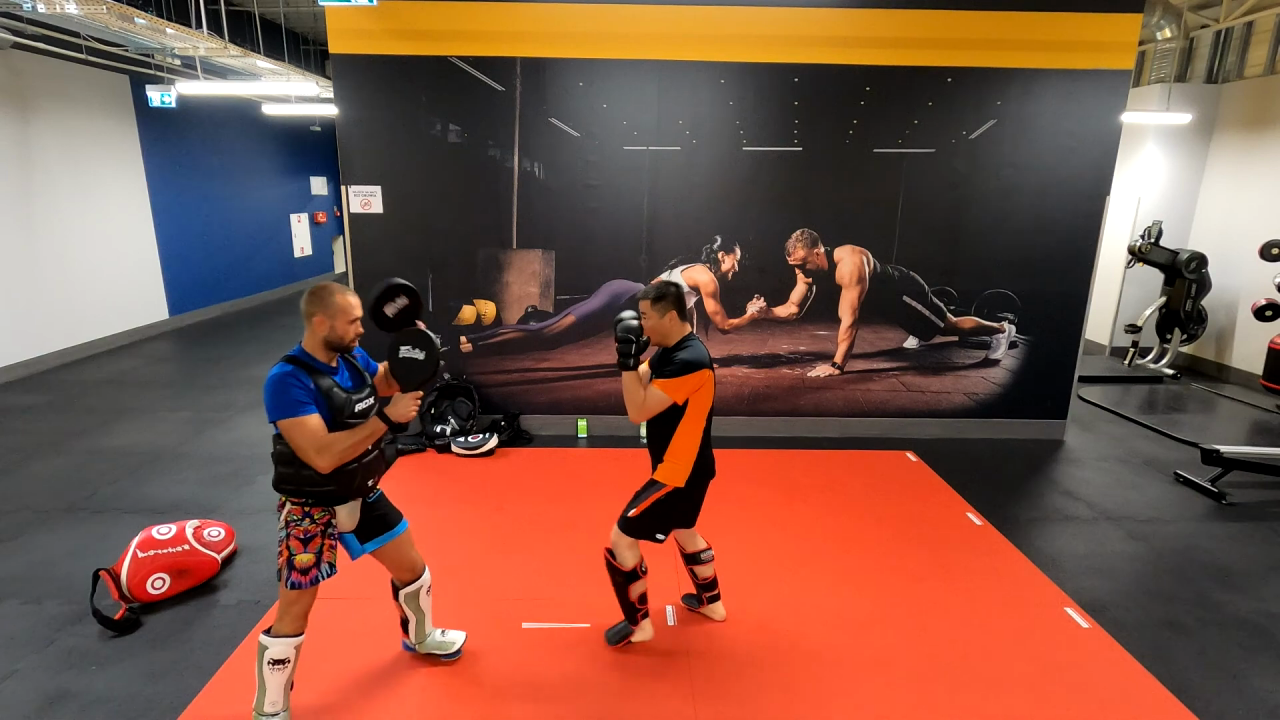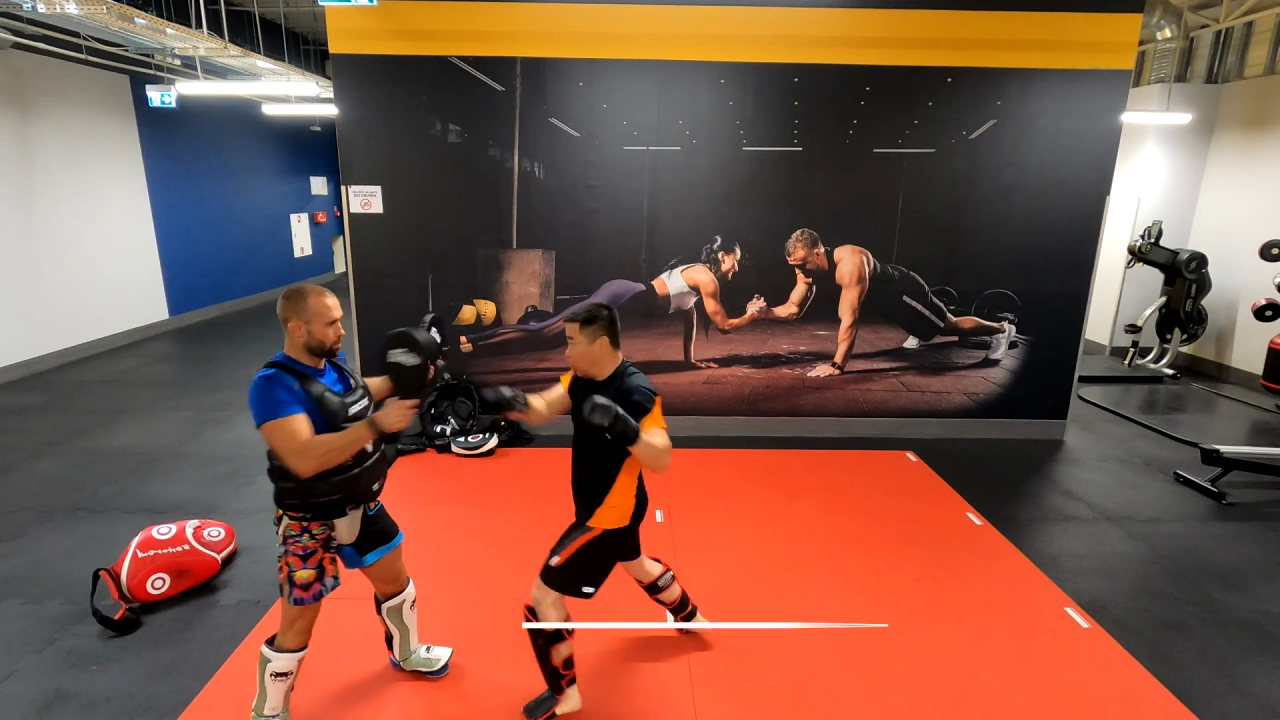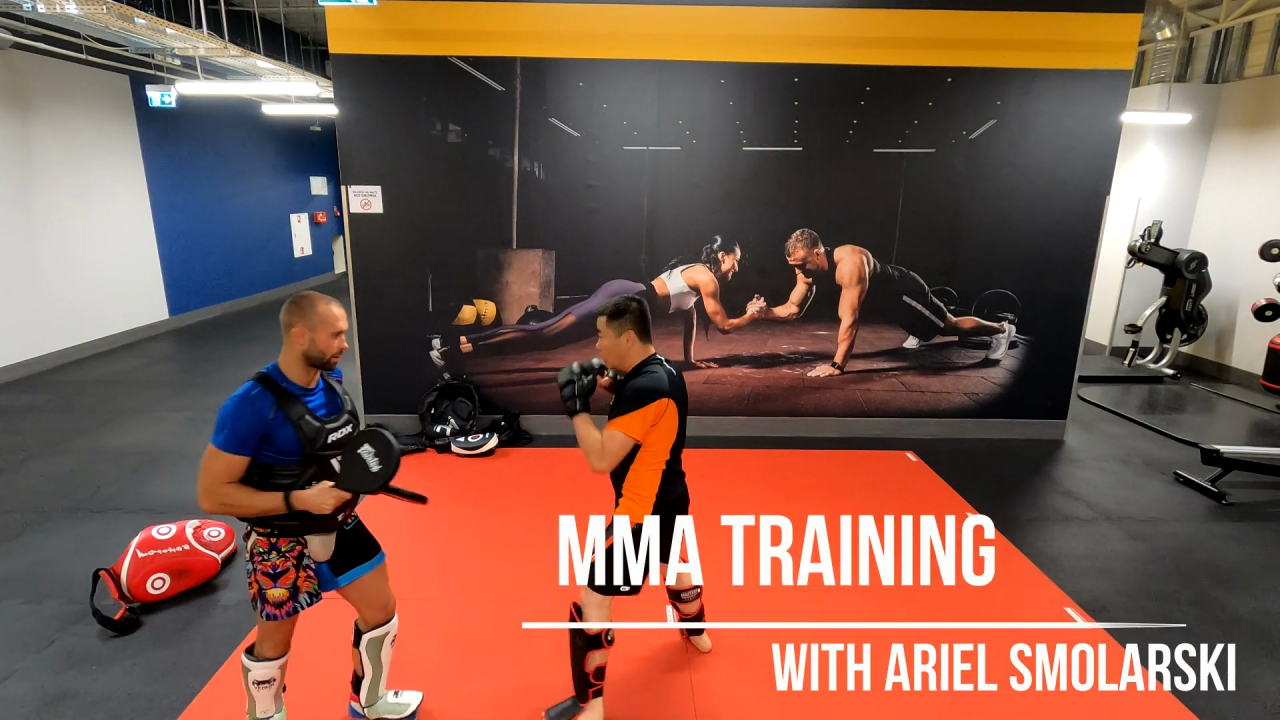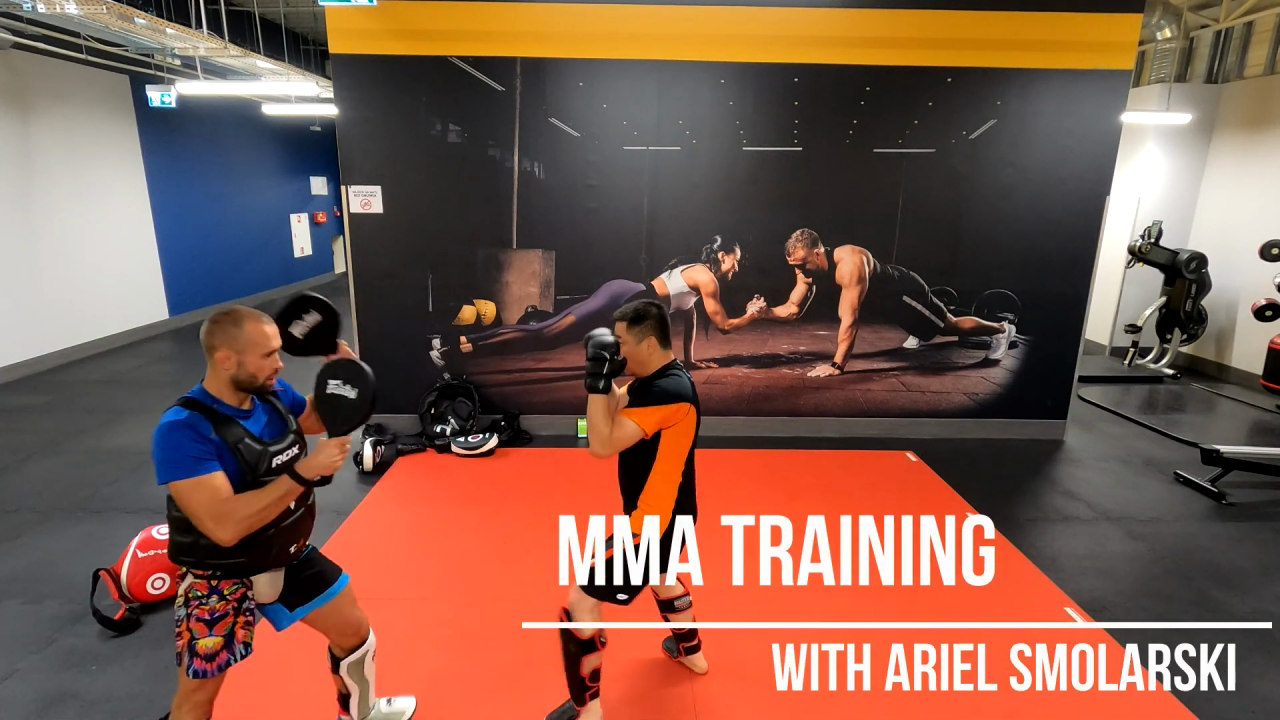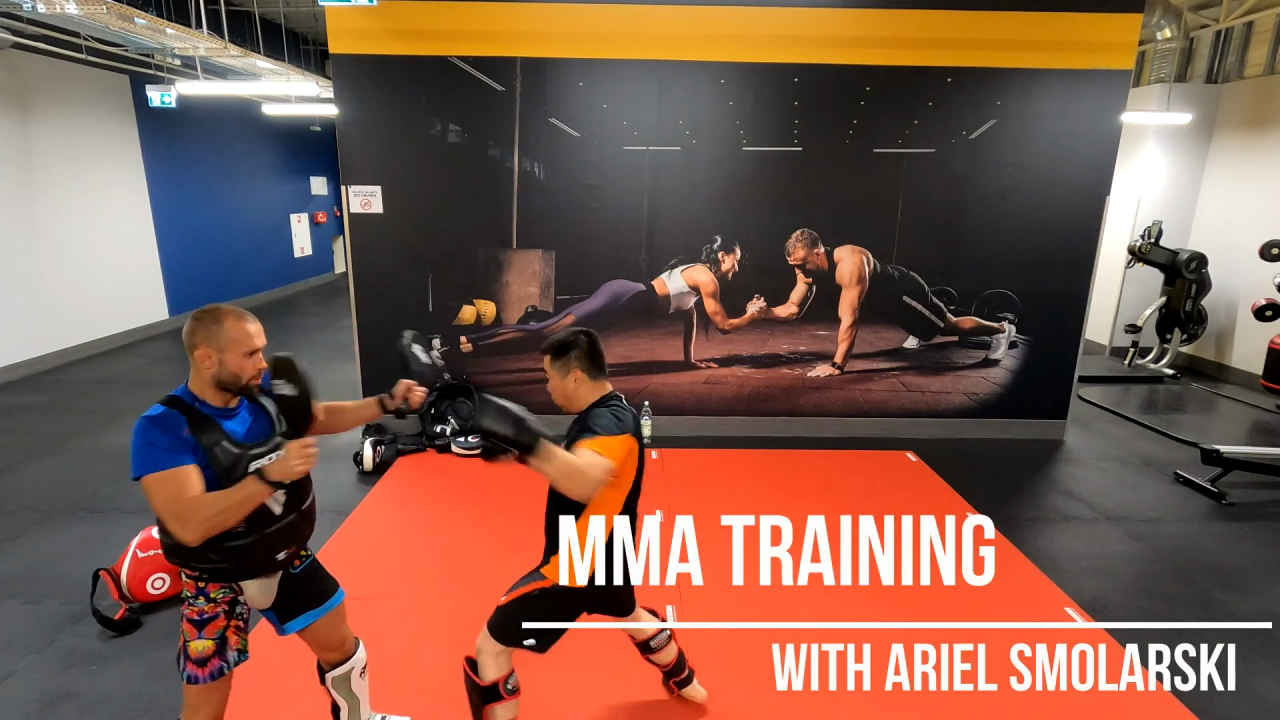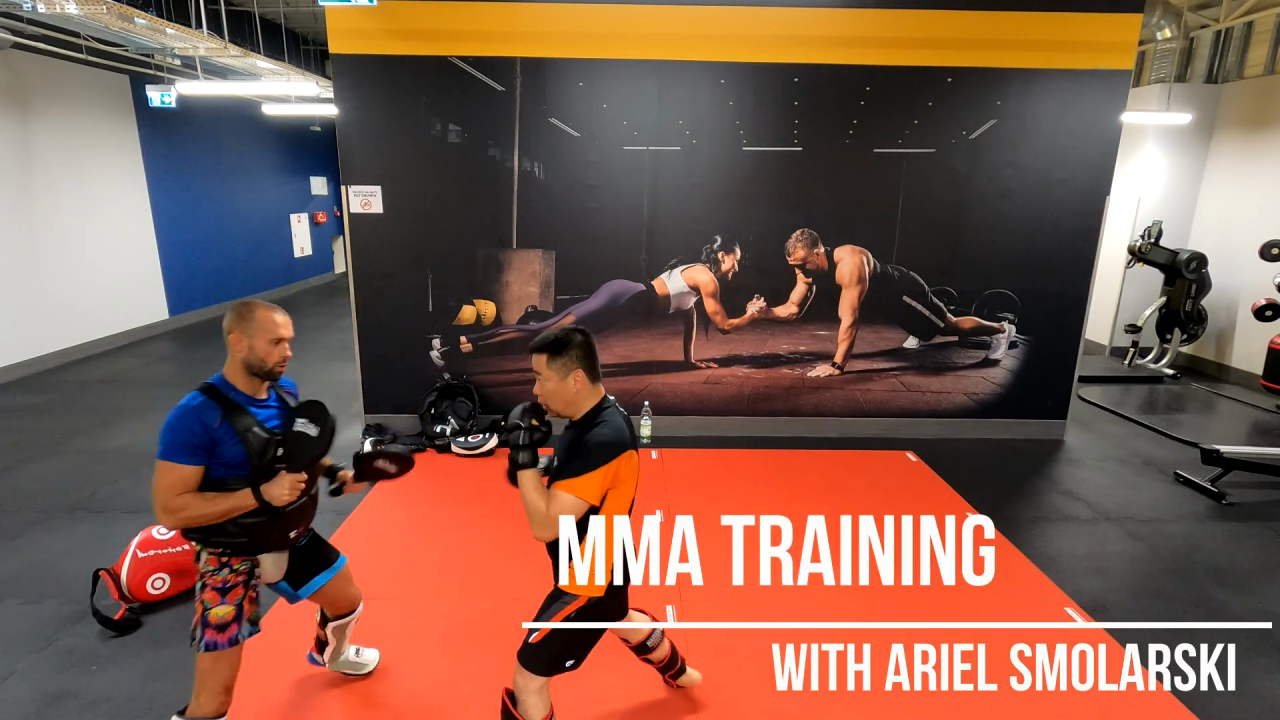
dt=0.7s
person 1, frame 1
left shoulder: (352, 357)
right shoulder: (287, 381)
left elbow: (390, 383)
right elbow: (324, 457)
right wrist: (389, 416)
left hip: (362, 495)
right hip: (312, 511)
left knee: (410, 566)
right knee: (293, 615)
left ankle: (423, 635)
person 1, frame 2
left shoulder: (331, 362)
right shoulder: (273, 386)
left elbow: (358, 400)
right elbow: (305, 459)
left wrist: (397, 383)
right wrist: (377, 424)
left hip: (359, 508)
right hip: (309, 524)
left knee: (395, 582)
right knee: (296, 630)
left ankle: (406, 652)
person 1, frame 3
left shoulder: (330, 379)
right shoulder: (251, 405)
right elbow: (212, 495)
right wrist: (296, 500)
left hip: (338, 524)
right hip: (281, 540)
left knee: (381, 611)
right knee: (274, 641)
person 1, frame 4
left shoulder: (271, 393)
right shoulder: (181, 430)
left elbow: (316, 419)
right elbow: (226, 526)
right wrist: (304, 472)
left hip: (289, 557)
right hip: (221, 579)
left knee: (354, 630)
person 1, frame 5
left shoulder: (263, 390)
right shoulder: (160, 428)
left elbow: (320, 417)
right elbow: (189, 527)
left wrist: (386, 404)
right wrist: (268, 475)
left hip: (287, 562)
right hip: (216, 583)
left knee: (340, 647)
person 1, frame 6
left shoulder: (285, 392)
right shoulder: (195, 417)
right elbow: (170, 510)
left wrist: (332, 471)
right wrist: (261, 495)
left hip: (293, 539)
right hip: (233, 560)
left knee: (347, 600)
left ankle: (330, 653)
person 2, frame 1
left shoulder: (689, 362)
right shoulder: (673, 351)
left elbow: (637, 412)
right elbow: (644, 384)
left wrist: (627, 356)
right wrist: (631, 353)
left hip: (678, 474)
right hip: (692, 467)
left knee: (621, 540)
right knee: (683, 530)
left ankle: (637, 622)
right ankle: (709, 598)
person 2, frame 2
left shoulder: (636, 393)
right shoulder: (583, 377)
left elbow: (660, 460)
right elbow: (542, 411)
left wrist: (625, 429)
right wrist: (515, 402)
left hip: (610, 514)
right hip: (602, 510)
left knee: (544, 597)
right knee: (635, 562)
right ankle: (689, 615)
person 2, frame 3
left shoulder: (645, 387)
right shoulder: (663, 371)
left elbow: (601, 459)
left wrist: (578, 406)
right wrist: (611, 389)
left hip: (643, 512)
right hip: (669, 502)
left knee: (592, 599)
right knee: (670, 565)
right ankle: (697, 632)
person 2, frame 4
left shoulder: (668, 391)
right shoulder: (660, 376)
left elbow: (602, 444)
right elbow: (619, 409)
left wrist: (597, 380)
right wrist: (607, 378)
left hip: (653, 519)
right hip: (669, 511)
left knee: (582, 604)
right knee: (660, 576)
right ankle: (690, 650)
person 2, frame 5
left shoulder: (607, 424)
right shoulder: (611, 412)
left elbow: (586, 483)
left wrist: (534, 443)
right wrist: (531, 444)
left hip: (574, 572)
right hip: (611, 563)
left knee: (487, 653)
right knee: (629, 615)
right ankle: (685, 682)
person 2, frame 6
left shoulder: (601, 440)
right shoulder: (594, 415)
left elbow: (545, 527)
left wrist: (523, 458)
right wrist: (530, 464)
left hip: (589, 580)
right hip: (608, 568)
left knee: (527, 680)
right knee: (618, 620)
right ankle: (677, 671)
person 3, frame 1
left shoulder: (696, 273)
right shoulder: (707, 277)
left elbow: (685, 313)
right elbow: (723, 325)
right wrist: (753, 313)
left hip: (621, 296)
right hip: (621, 300)
left knee: (546, 334)
right knee: (546, 336)
left ankle: (466, 341)
right ankle: (460, 348)
person 3, frame 2
left shoulder: (695, 272)
right shoulder: (708, 279)
left elbow: (690, 318)
right elbow: (724, 325)
left wrist: (691, 359)
right wrist: (751, 314)
left hip: (620, 293)
right hip: (621, 299)
left knee: (547, 332)
right knee: (546, 334)
left ankle: (468, 341)
right ankle: (469, 345)
person 3, frame 3
left shoulder: (695, 272)
right shoulder: (707, 278)
left elbow: (690, 316)
right elbow: (724, 324)
left wrist: (690, 358)
right wrist: (752, 314)
left hip: (620, 297)
right hip: (622, 300)
left knee: (545, 334)
right knee: (546, 335)
left ankle: (460, 342)
right ankle: (455, 347)
person 3, frame 4
left shoulder: (695, 271)
right shoulder: (707, 278)
left elbow: (689, 316)
right elbow: (724, 325)
left wrist: (689, 358)
right wrist: (751, 314)
left hip: (622, 295)
right hip: (624, 300)
left knee: (544, 333)
right knee: (546, 336)
left ankle: (460, 342)
right ankle: (458, 347)
person 3, frame 5
left shoulder: (695, 272)
right shoulder: (707, 278)
left elbow: (689, 315)
right elbow: (723, 325)
left wrist: (690, 358)
right wrist: (751, 315)
left hip: (622, 294)
right hip: (624, 298)
left knee: (544, 331)
right knee: (546, 335)
left ankle: (459, 344)
right ankle: (460, 345)
person 3, frame 6
left shoulder: (694, 272)
right shoulder: (707, 278)
left elbow: (689, 318)
right elbow: (724, 325)
left wrist: (690, 359)
right wrist: (752, 315)
left hip: (622, 294)
right hip: (624, 299)
left knee: (545, 332)
right knee: (547, 334)
left ankle: (458, 343)
right ankle: (458, 345)
person 4, frame 1
left shoulder: (849, 264)
right shoulder: (808, 268)
left elbow: (850, 319)
right elbow: (793, 308)
left wrist: (837, 365)
right wrist: (765, 312)
left hip: (904, 289)
right hip: (885, 293)
left knee: (949, 326)
left ankle: (1001, 330)
right ankle: (919, 333)
person 4, frame 2
left shoulder: (849, 264)
right shoulder: (808, 269)
left elbow: (849, 318)
right elbow: (793, 308)
left wrist: (837, 365)
right wrist: (765, 312)
left hip: (904, 290)
right hip: (886, 293)
left knee: (949, 326)
left ankle: (1000, 330)
right ankle: (919, 333)
person 4, frame 3
left shoulder: (850, 264)
right shoulder: (808, 268)
left elbow: (849, 318)
right elbow: (793, 308)
left wrist: (837, 365)
right wrist: (764, 312)
left hip: (904, 290)
right hip: (887, 293)
left knee: (949, 326)
left ankle: (1001, 330)
right ankle: (919, 333)
person 4, frame 4
left shoulder: (850, 264)
right shoulder: (808, 269)
left elbow: (849, 319)
right elbow: (793, 309)
left wrist: (837, 365)
right wrist: (764, 312)
left hip: (904, 290)
right hip: (887, 293)
left knee: (949, 326)
left ankle: (1001, 330)
right ankle: (919, 333)
person 4, frame 5
left shoulder: (849, 264)
right shoulder: (808, 268)
left elbow: (849, 319)
right elbow: (793, 309)
left wrist: (837, 365)
right wrist: (764, 312)
left hip: (904, 290)
right hip: (886, 294)
left knee: (949, 326)
left ankle: (1001, 330)
right ankle: (919, 334)
person 4, frame 6
left shoulder: (849, 264)
right shoulder: (808, 269)
left elbow: (849, 319)
right elbow: (793, 309)
left wrist: (837, 365)
right wrist: (765, 313)
left hip: (904, 290)
right hip: (885, 294)
left knee: (948, 327)
left ankle: (1001, 330)
right ankle: (919, 334)
